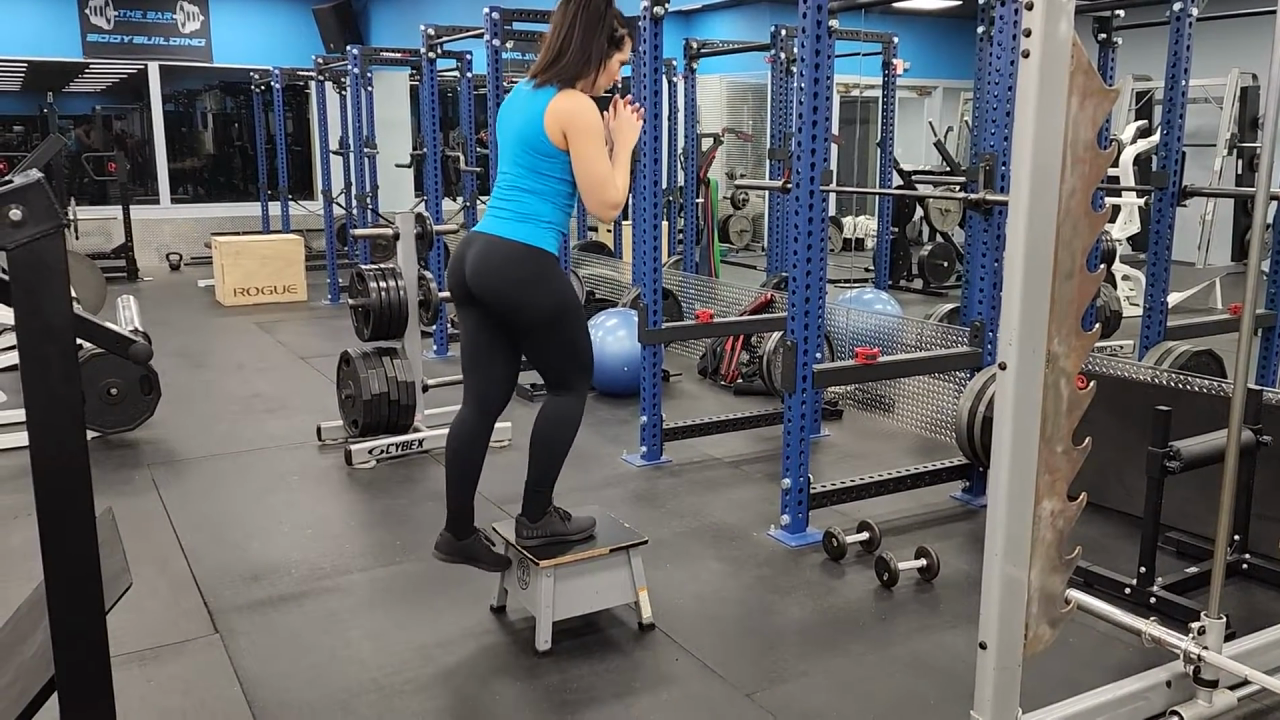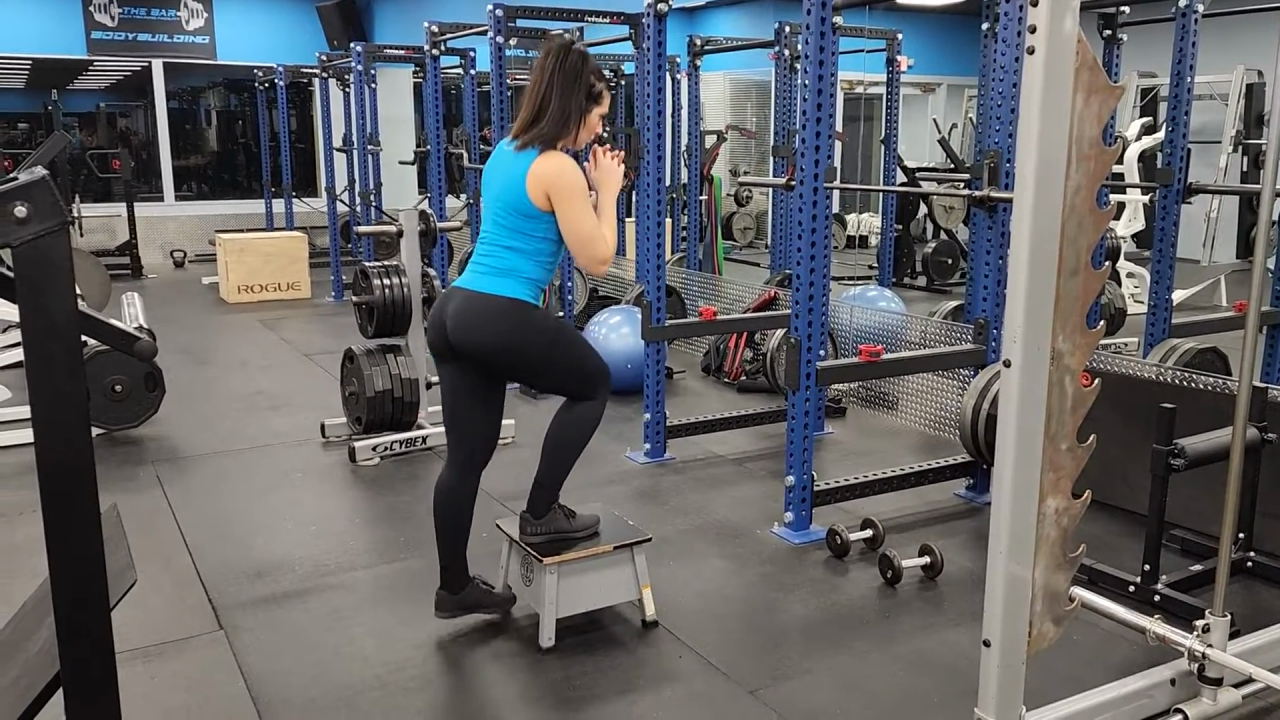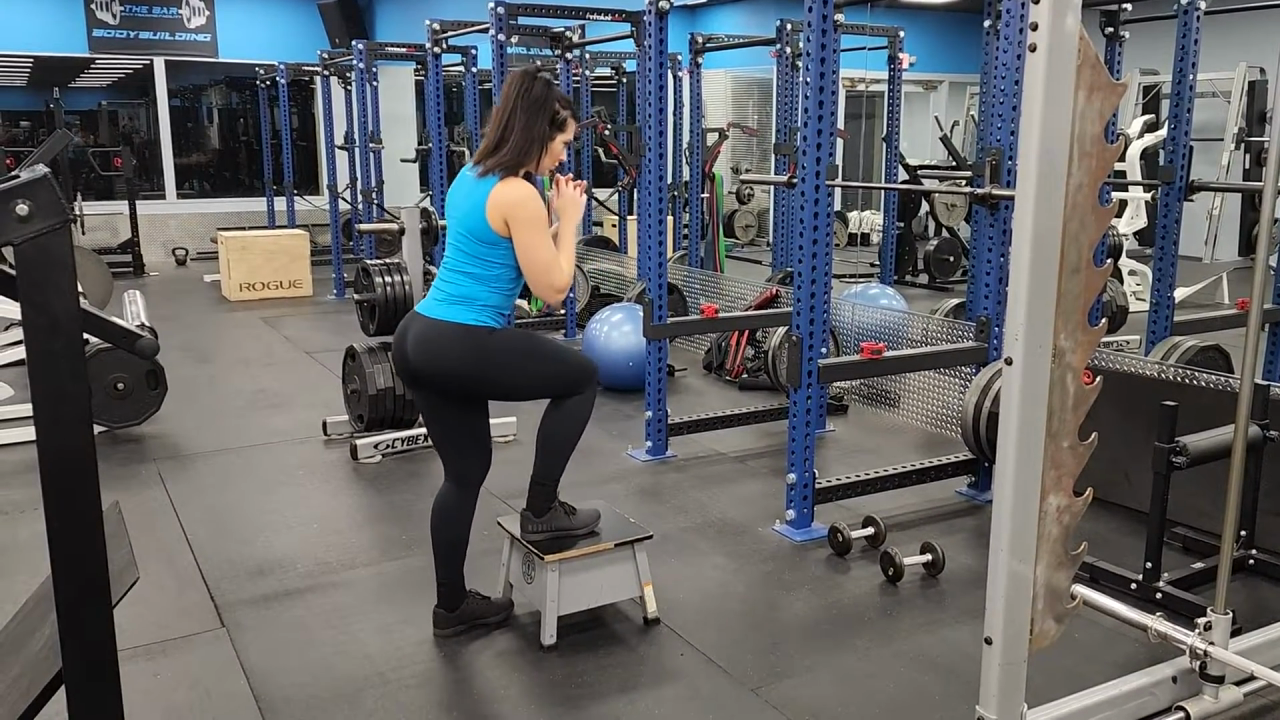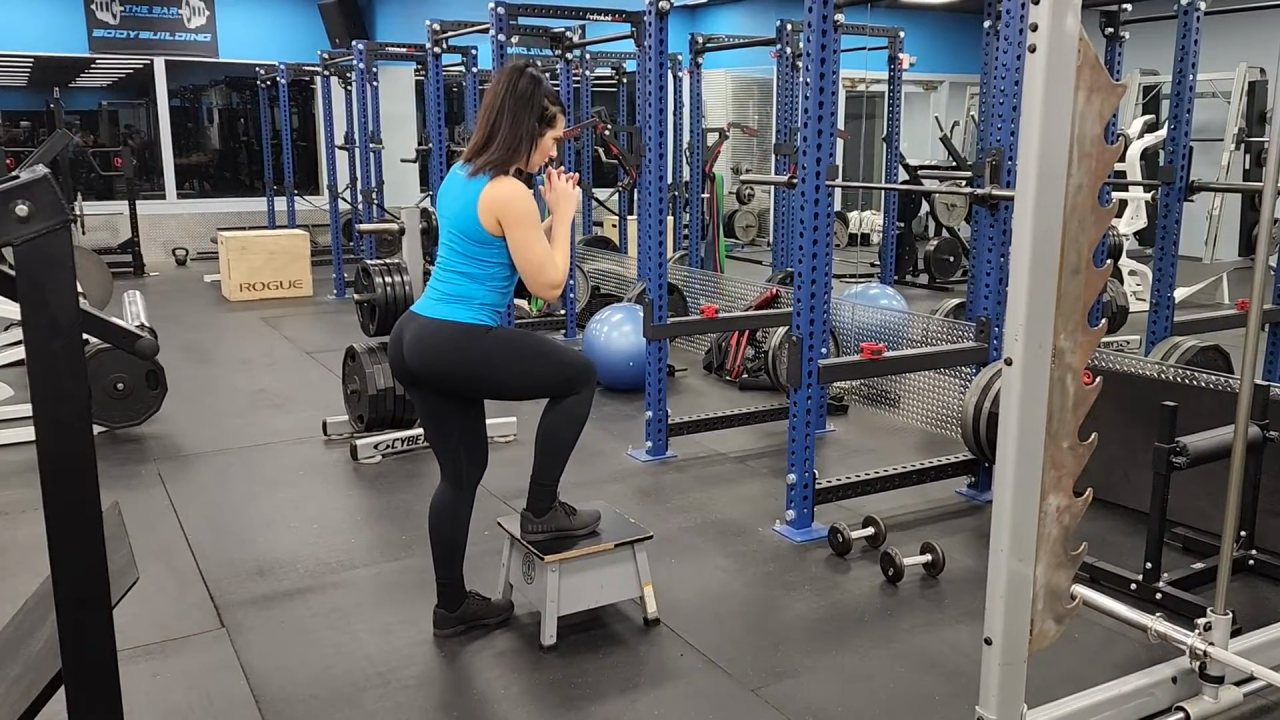
dt=0.4s
person 1, frame 1
left shoulder: (520, 94)
right shoulder: (576, 107)
right elbow: (605, 205)
left wrist: (604, 141)
right wrist: (623, 144)
left hip: (474, 257)
right hip: (522, 268)
left knee: (482, 400)
right knee: (571, 384)
left ankle: (458, 532)
right ankle: (536, 518)
person 1, frame 2
left shoulder: (506, 152)
right shoulder: (557, 168)
right elbow: (596, 260)
left wrist: (590, 188)
right wrist: (607, 192)
left hip: (453, 314)
right hip: (502, 320)
left knee: (465, 456)
right knee: (592, 386)
left ankle: (453, 587)
right ankle: (540, 514)
person 1, frame 3
left shoulder: (471, 177)
right shoulder: (518, 195)
right elbow: (552, 289)
left wrist: (557, 220)
right wrist: (569, 220)
left hip: (418, 341)
right hip: (461, 347)
left knee: (464, 472)
right knee: (580, 377)
left ankle: (452, 604)
right ankle: (542, 510)
person 1, frame 4
left shoulder: (460, 175)
right shoulder: (508, 193)
right elbow: (548, 284)
left wrist: (550, 215)
right wrist: (563, 215)
left hip: (414, 340)
right hip: (457, 347)
left knee: (460, 474)
right knee: (578, 376)
left ankle: (452, 605)
right ankle: (542, 509)
